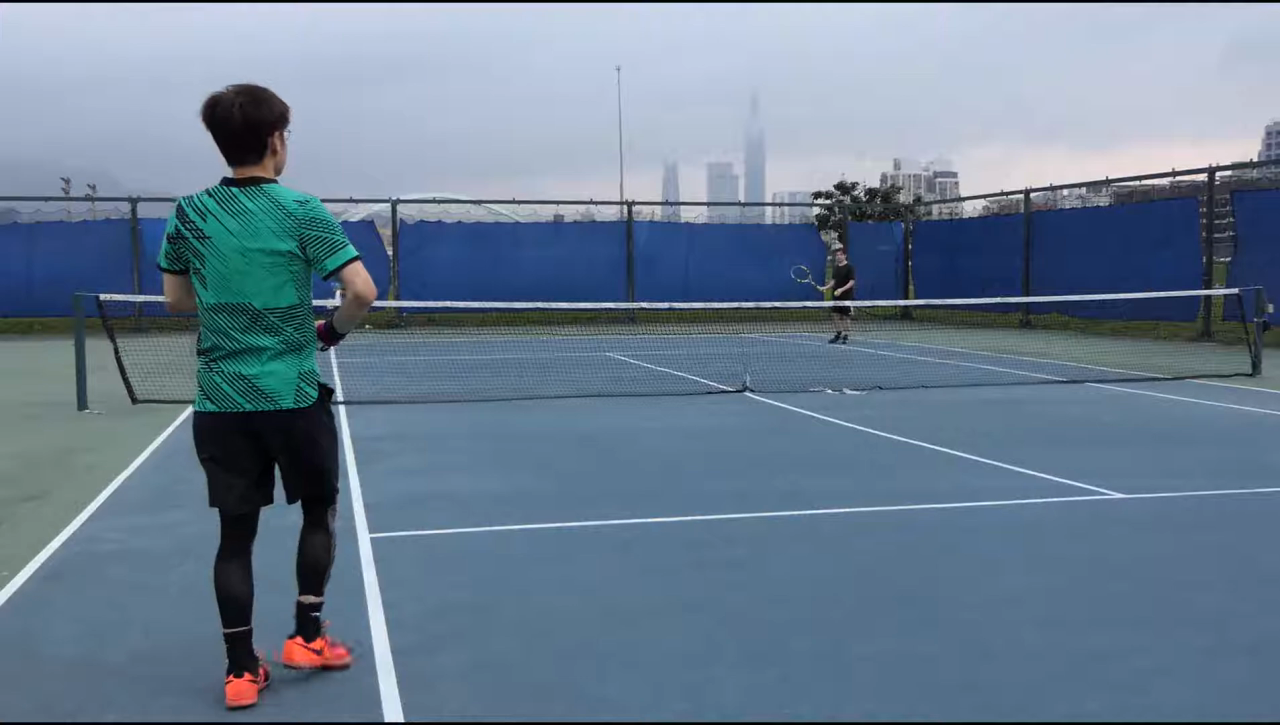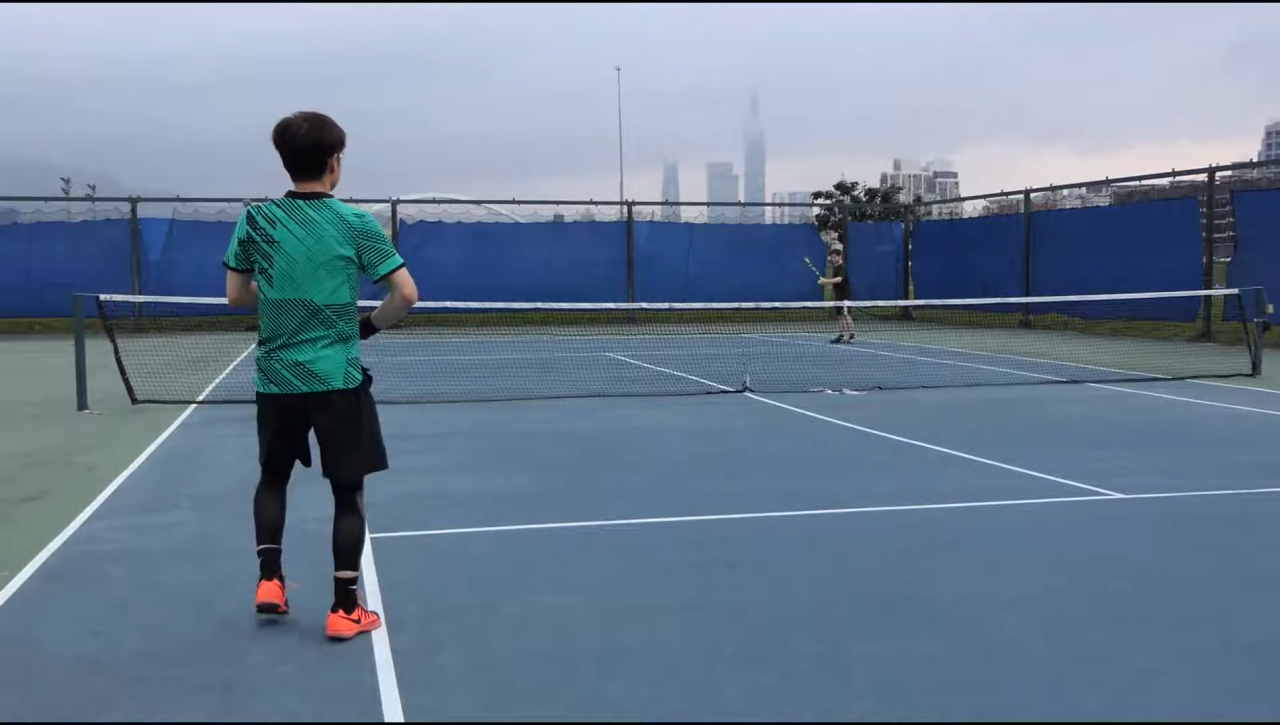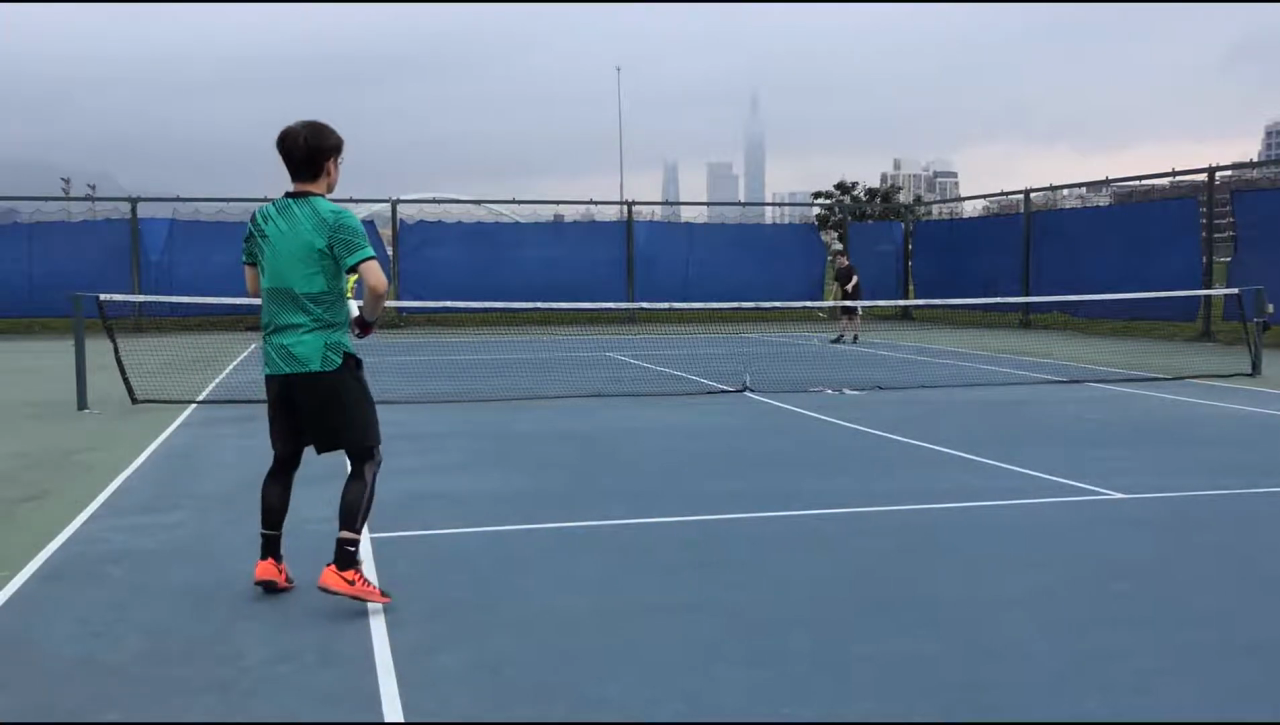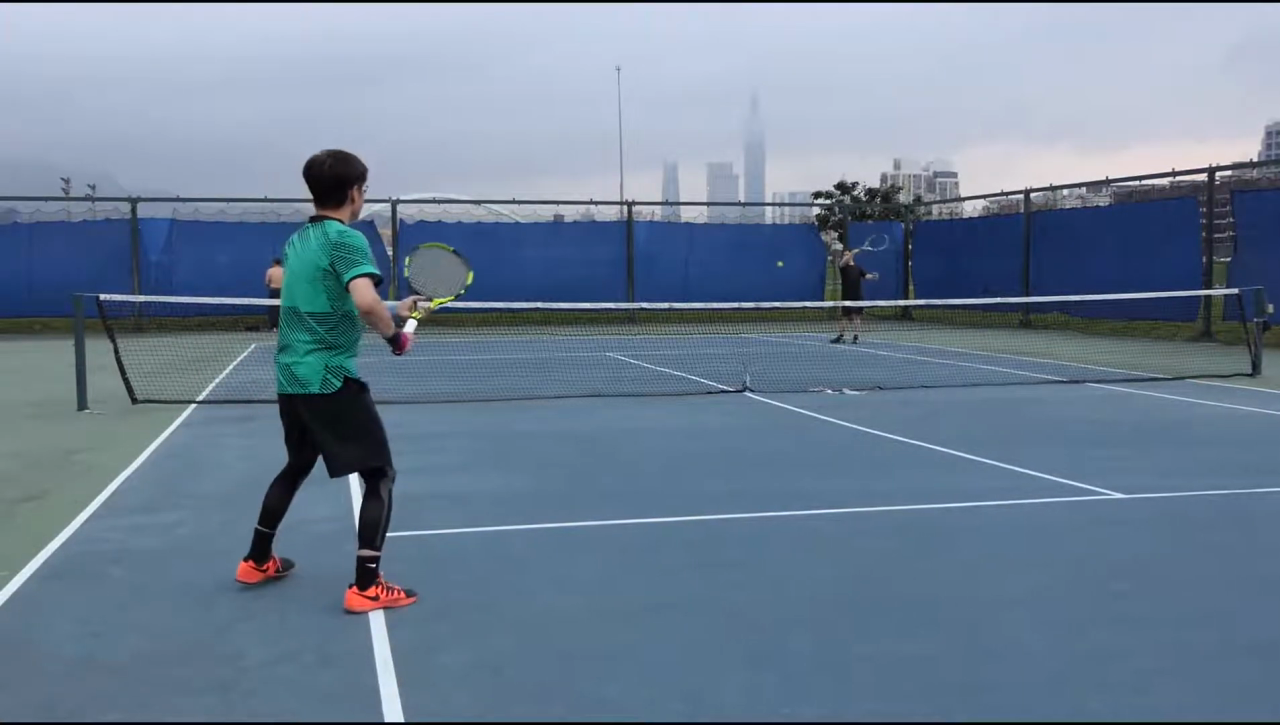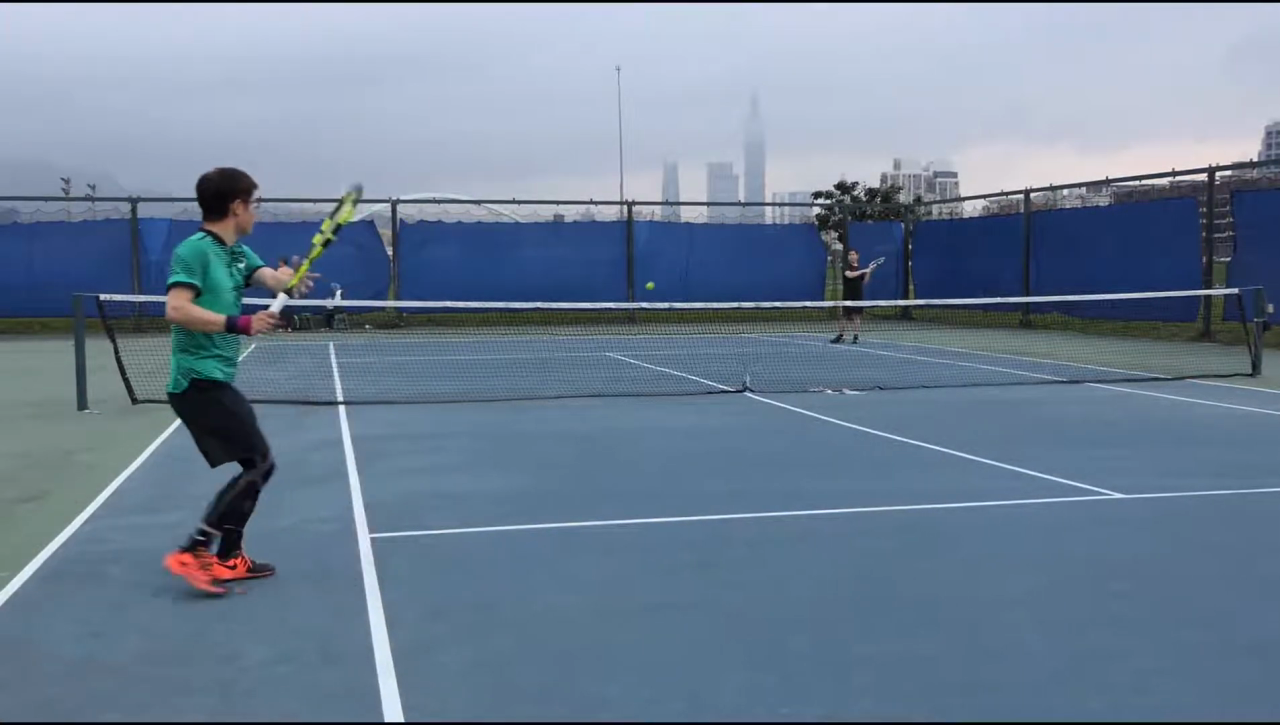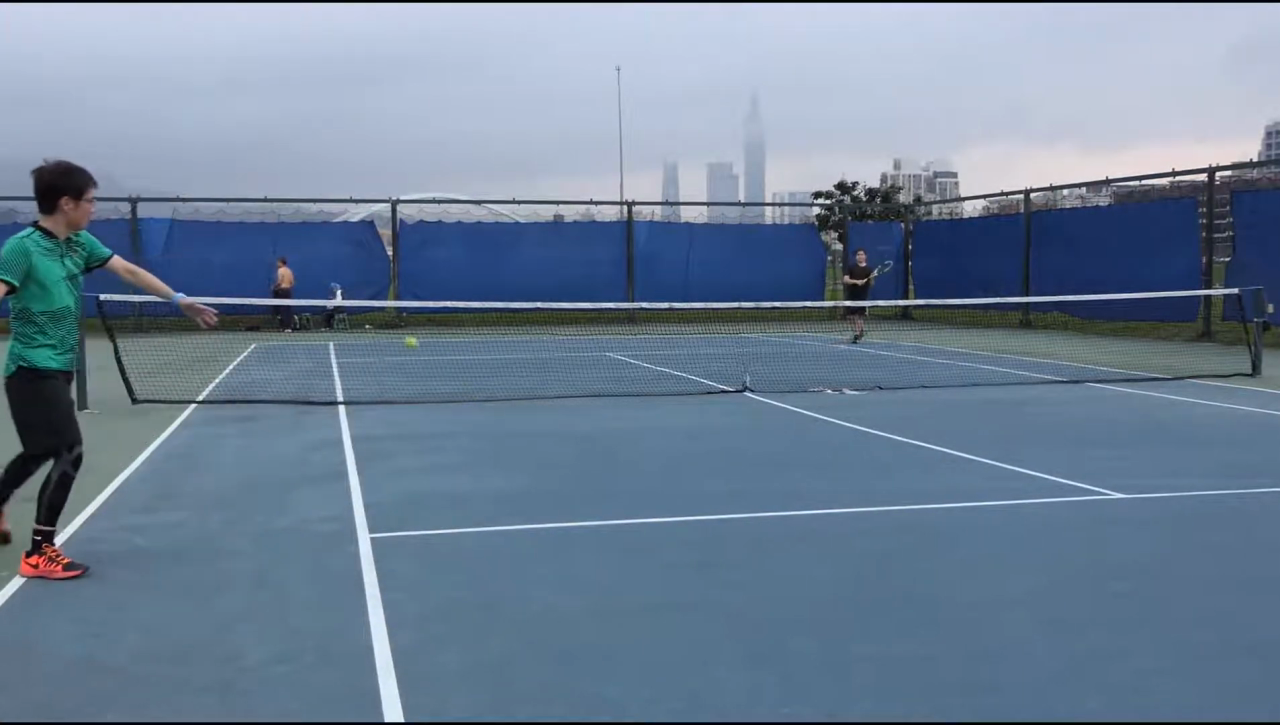
dt=0.5s
person 1, frame 1
left shoulder: (189, 214)
right shoulder: (301, 211)
left elbow: (178, 300)
right elbow: (363, 291)
right wrist: (333, 329)
left hip: (221, 398)
right hip: (293, 393)
left knee: (237, 529)
right knee: (319, 508)
left ankle: (241, 670)
right ankle: (308, 636)
person 1, frame 2
left shoulder: (256, 220)
right shoulder: (356, 223)
left elbow: (236, 295)
right elbow: (407, 293)
right wrist: (368, 324)
left hip: (276, 379)
right hip: (339, 379)
left knee: (272, 476)
right knee: (348, 492)
left ankle: (270, 579)
right ankle: (345, 608)
person 1, frame 3
left shoulder: (262, 219)
right shoulder: (337, 219)
left elbow: (255, 286)
right elbow: (377, 286)
right wrist: (366, 320)
left hip: (278, 361)
right hip: (327, 360)
left knee: (285, 459)
right knee: (366, 458)
left ankle: (270, 560)
right ankle: (343, 566)
person 1, frame 4
left shoulder: (298, 241)
right shoulder: (346, 239)
right elbow: (363, 301)
left wrist: (394, 310)
right wrist: (395, 335)
left hip: (291, 379)
right hip: (331, 380)
left knee: (298, 465)
right knee: (380, 473)
left ankle: (257, 560)
right ankle: (366, 586)
person 1, frame 5
left shoulder: (237, 254)
right shoulder: (194, 250)
left elbow: (273, 278)
right elbow: (176, 310)
left wrist: (292, 280)
right wrist: (238, 324)
left hip: (212, 380)
right hip: (199, 381)
left knee: (253, 465)
right knee: (260, 463)
left ankle: (226, 557)
right ankle: (193, 553)
person 1, frame 6
left shoulder: (79, 242)
left elbow: (129, 271)
left wrist: (180, 301)
left hip: (57, 368)
left knee: (39, 451)
right knee: (68, 455)
right ankle: (40, 552)
